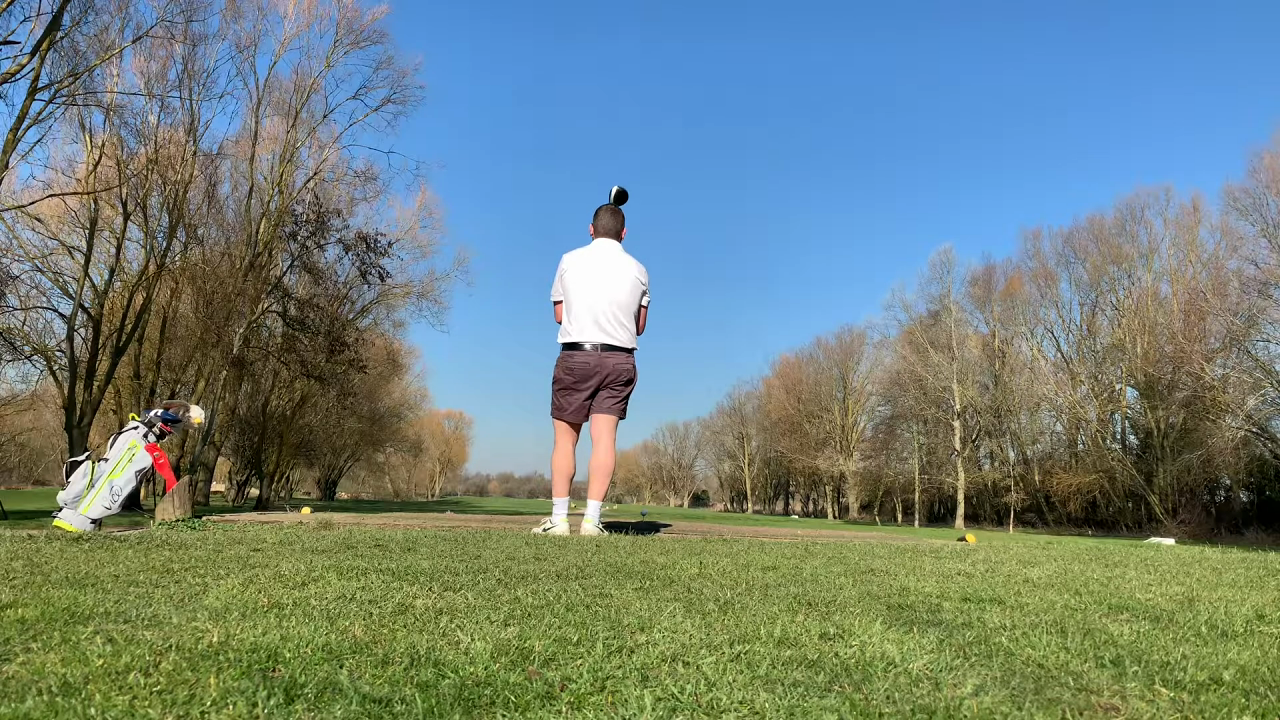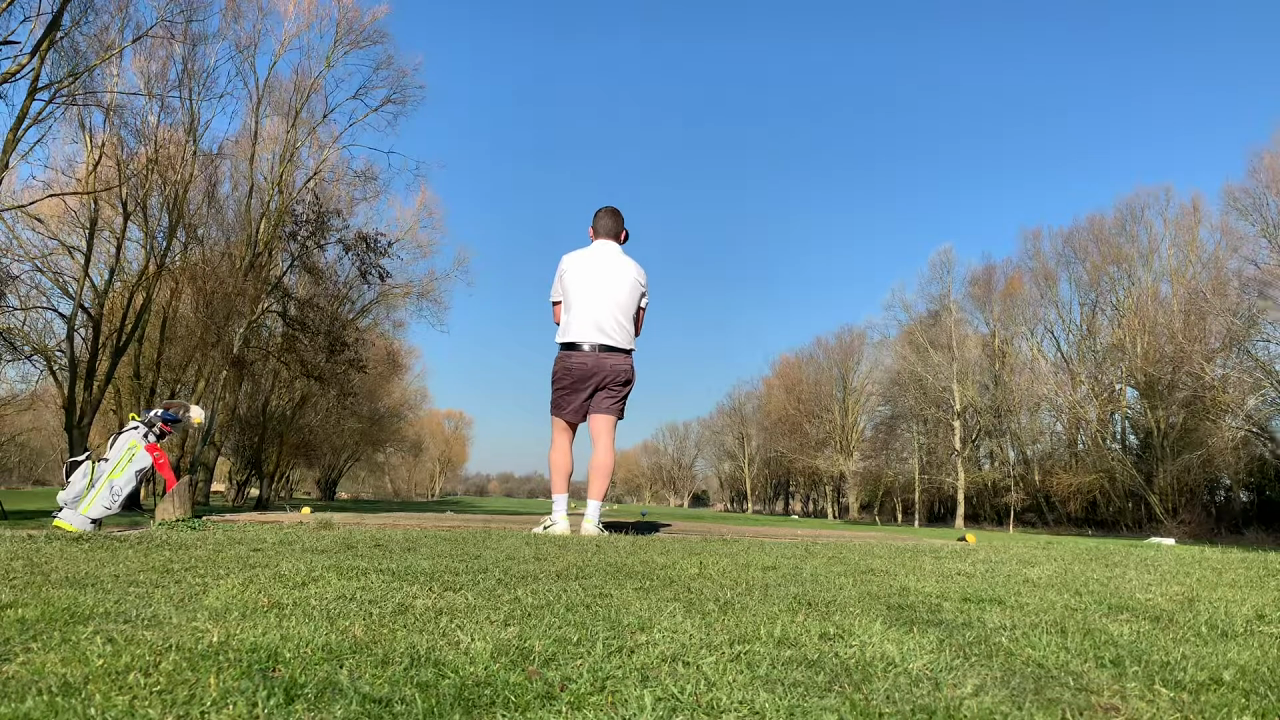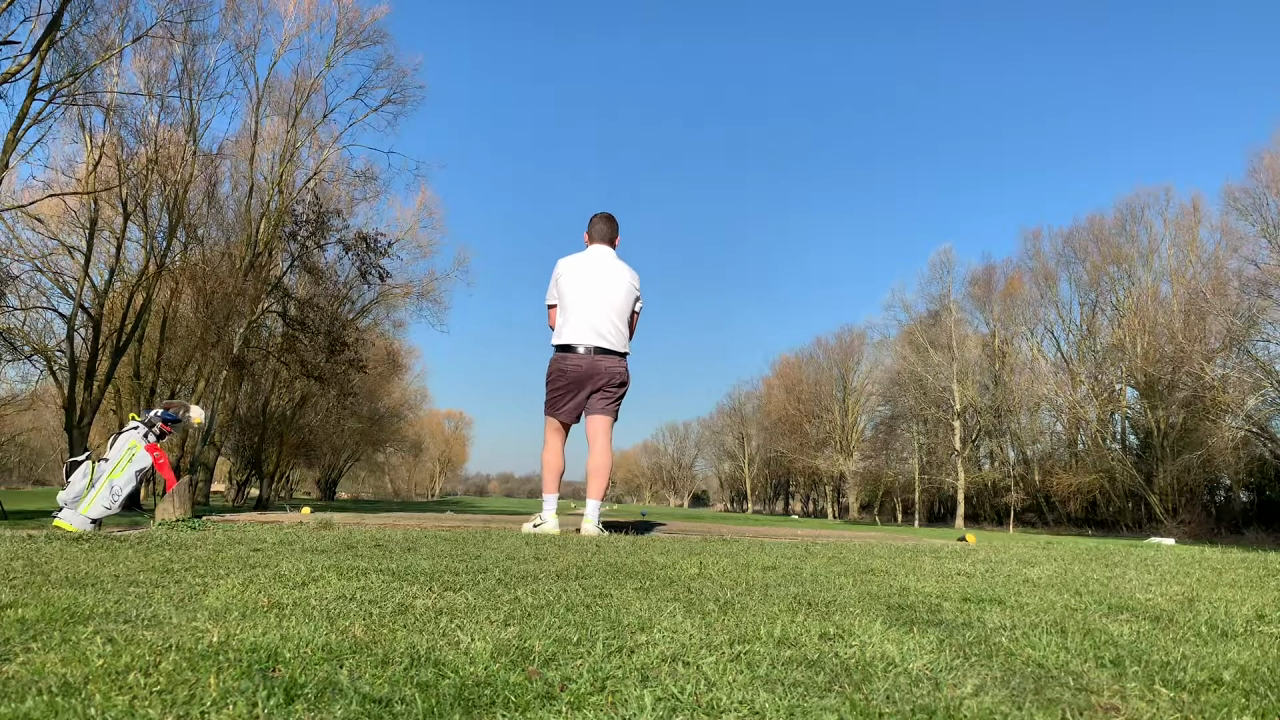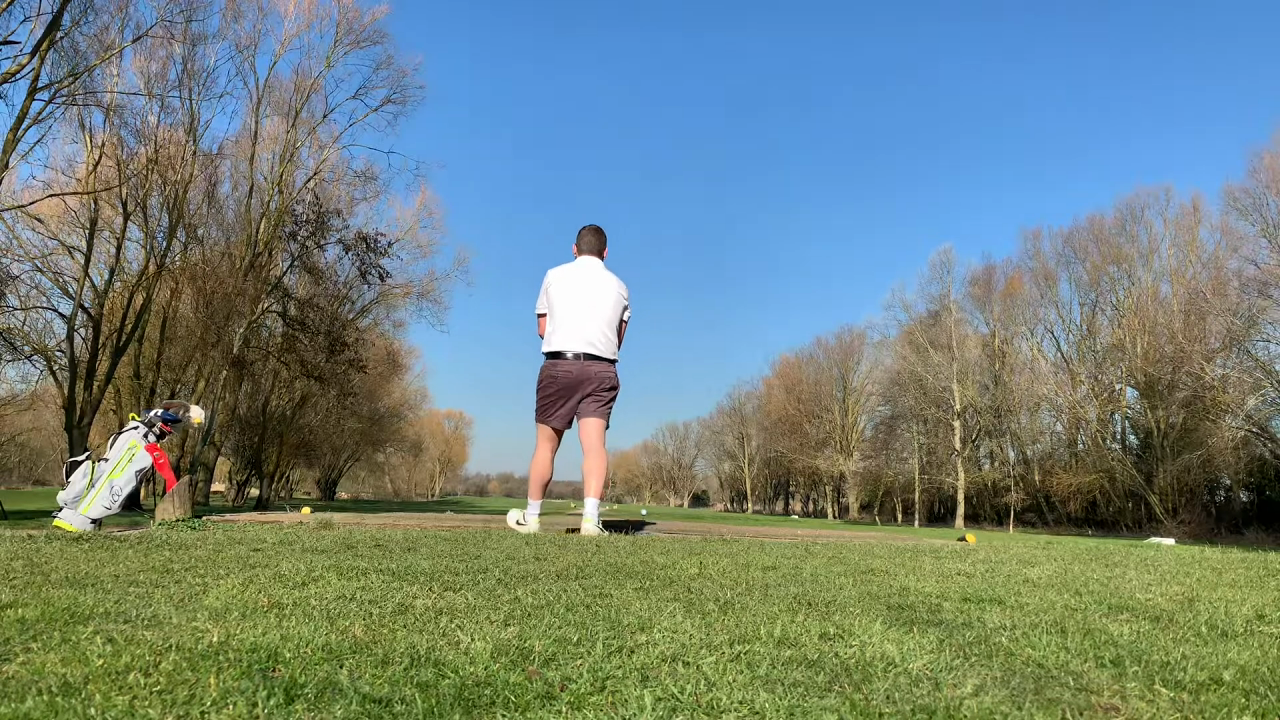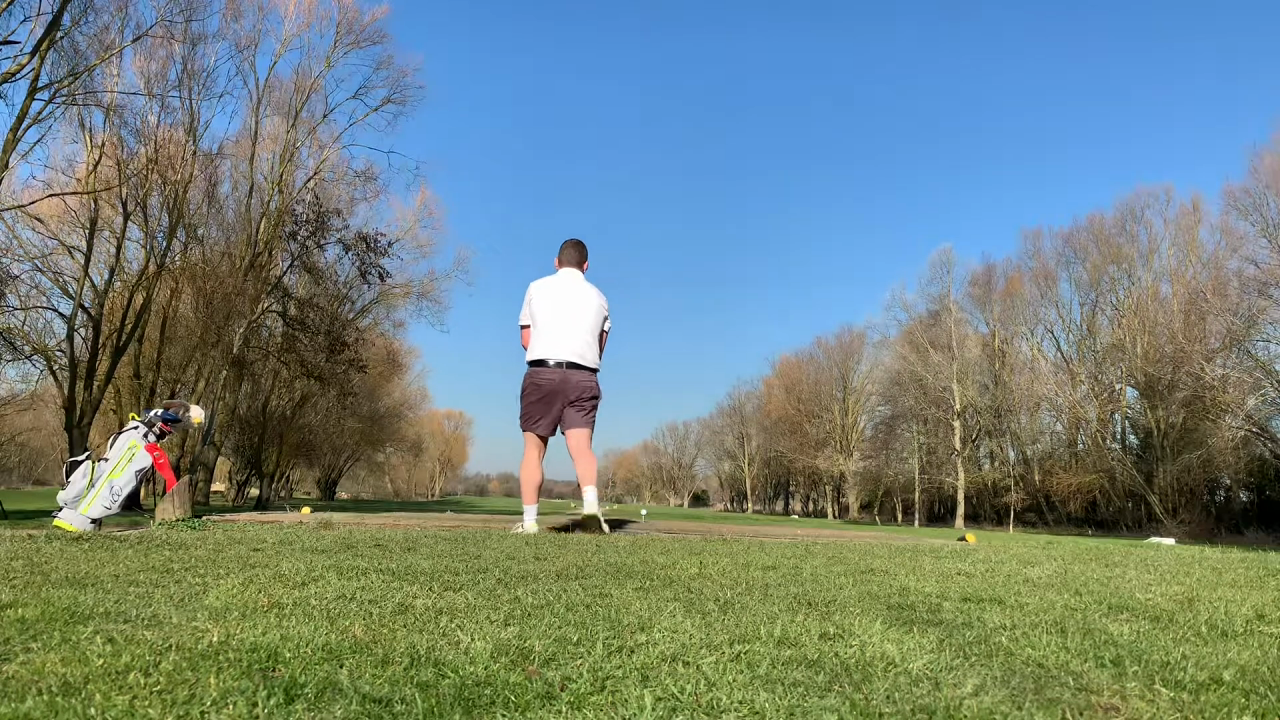
dt=0.2s
person 1, frame 1
left shoulder: (570, 260)
right shoulder: (637, 270)
left elbow: (560, 315)
right elbow: (640, 326)
left hip: (576, 358)
right hip: (619, 360)
left knee: (565, 440)
right knee: (604, 439)
left ankle: (559, 519)
right ankle: (591, 519)
person 1, frame 2
left shoulder: (569, 261)
right shoulder: (636, 271)
left elbow: (558, 316)
right elbow: (636, 327)
left hip: (574, 357)
right hip: (617, 361)
left knee: (561, 437)
right knee: (603, 440)
left ankle: (559, 516)
right ankle: (591, 519)
person 1, frame 3
left shoulder: (565, 265)
right shoulder: (630, 276)
left elbow: (553, 321)
left hip: (569, 359)
right hip: (612, 363)
left knee: (554, 438)
right knee: (600, 441)
left ankle: (548, 516)
right ankle: (592, 519)
person 1, frame 4
left shoulder: (554, 275)
right shoulder: (618, 287)
left elbow: (543, 329)
right elbow: (618, 338)
left hip: (559, 367)
right hip: (601, 370)
left knee: (546, 445)
right knee: (594, 445)
left ankle: (530, 516)
right ankle: (591, 518)
person 1, frame 5
left shoulder: (537, 287)
right shoulder: (598, 298)
left elbow: (526, 340)
right elbow: (599, 347)
left hip: (542, 374)
right hip: (583, 377)
left knee: (533, 451)
right knee: (581, 448)
left ankle: (529, 520)
right ankle: (590, 503)
